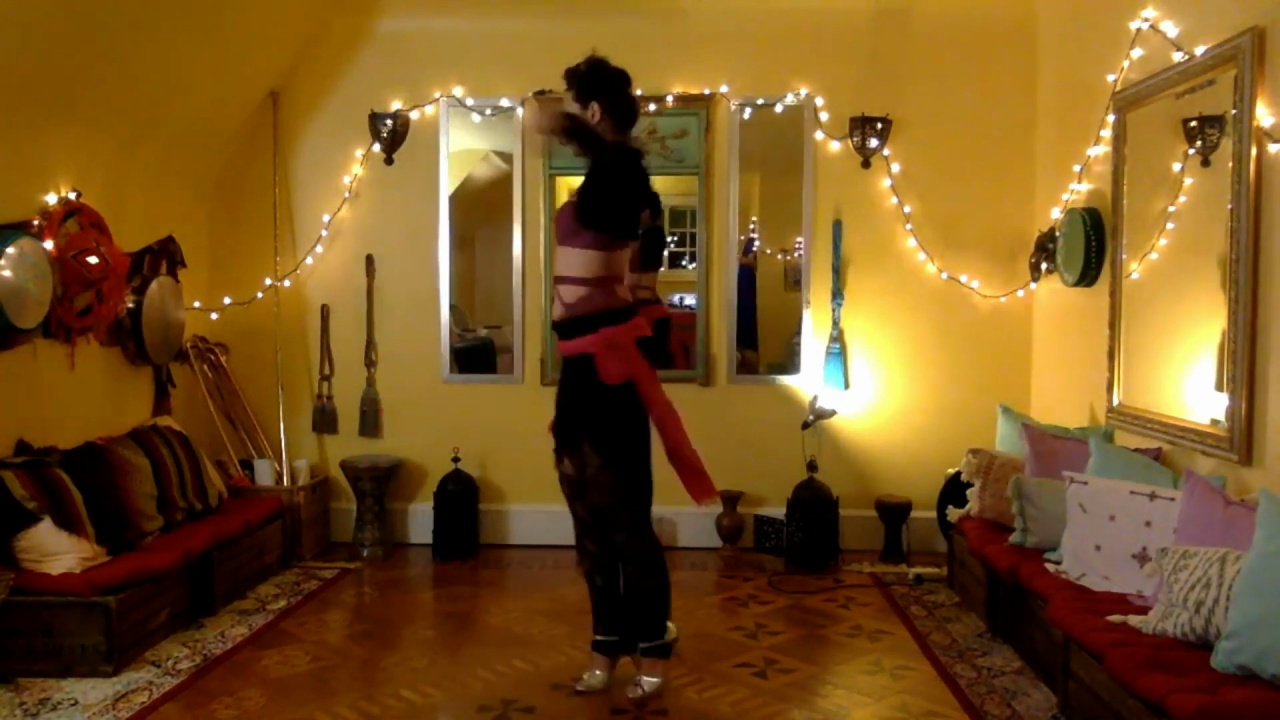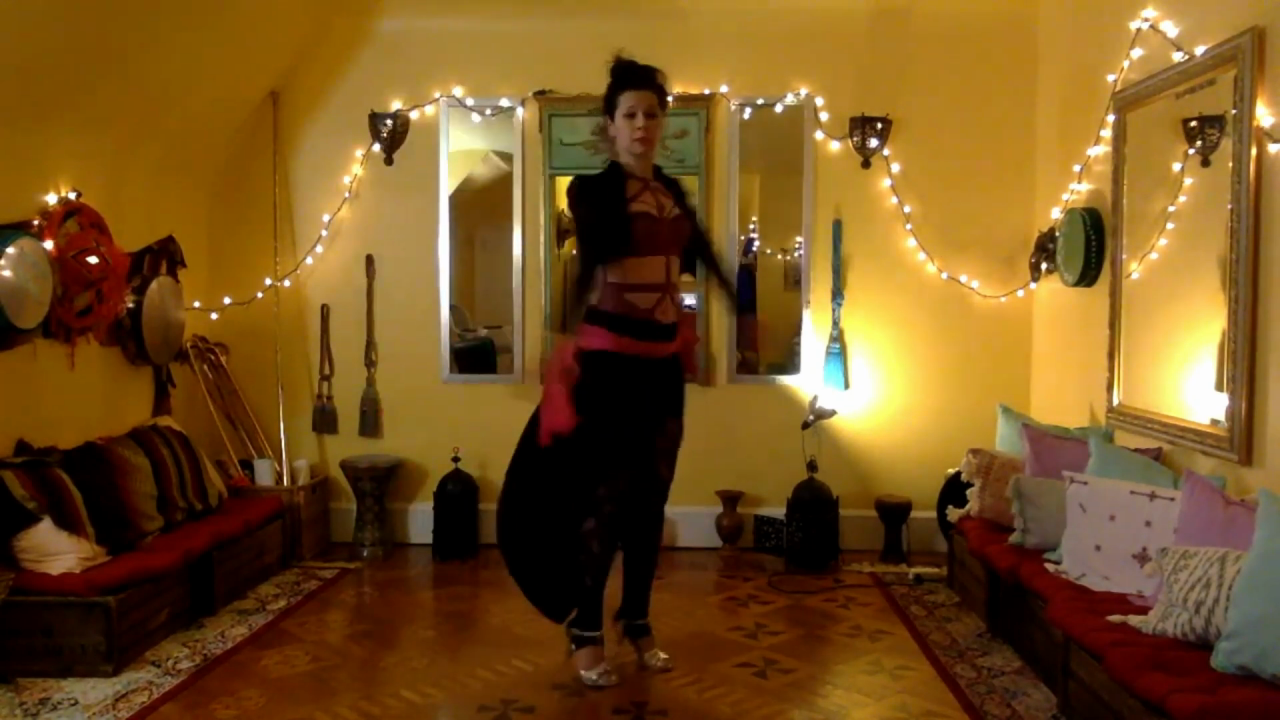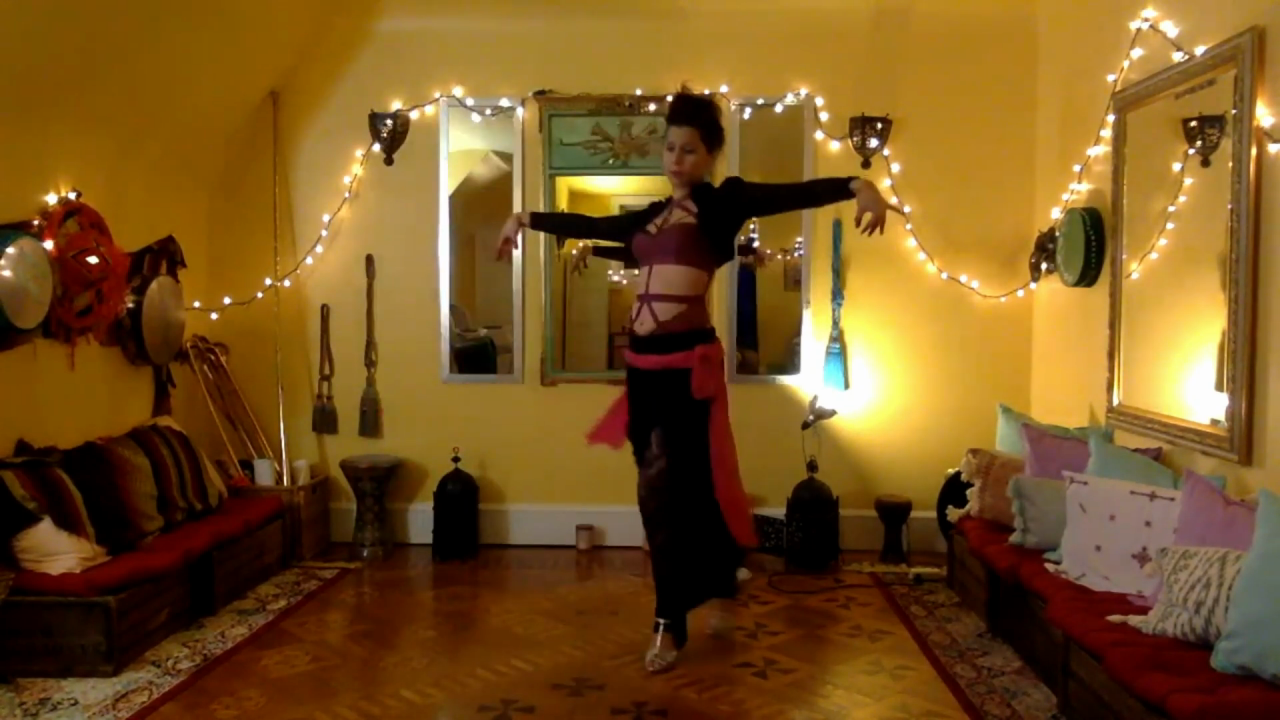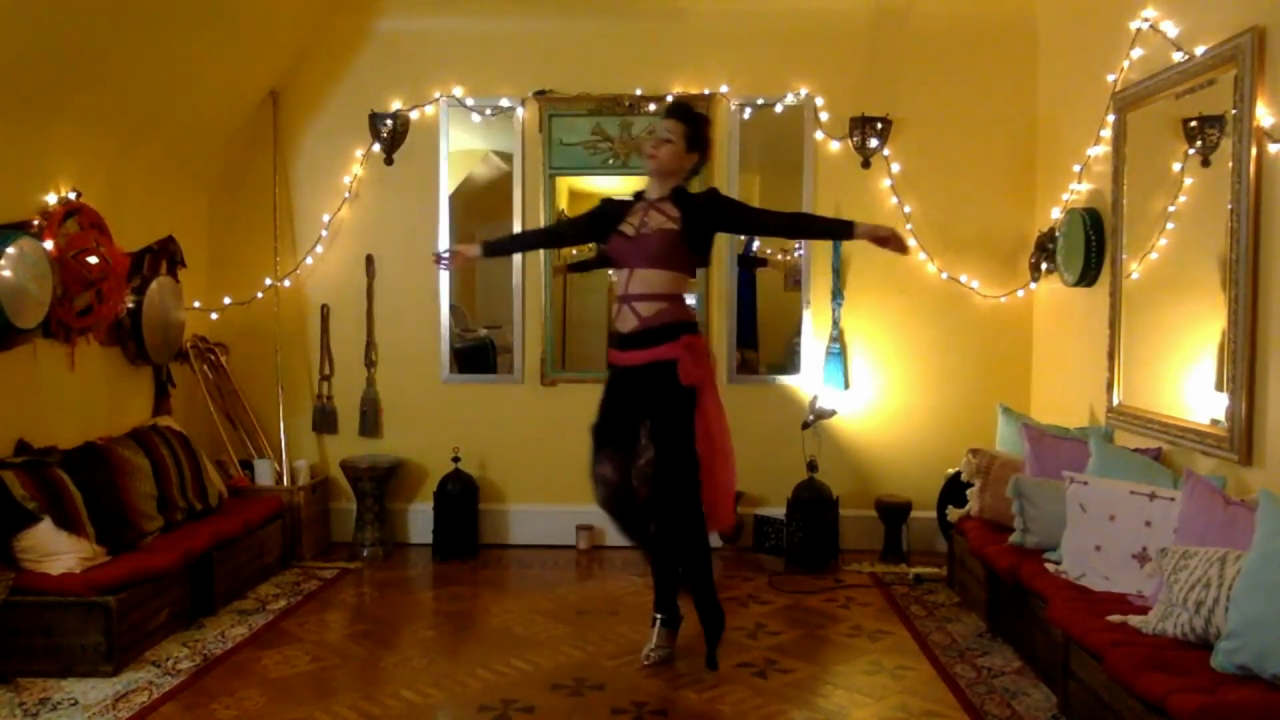
dt=0.7s
person 1, frame 1
left shoulder: (614, 170)
right shoulder: (617, 174)
left elbow: (592, 139)
left wrist: (557, 119)
left hip: (604, 350)
right hip: (584, 352)
left knee: (616, 499)
right knee: (587, 502)
left ankle: (650, 638)
right ankle: (609, 639)
person 1, frame 2
left shoulder: (673, 190)
right shoulder: (596, 190)
left elbow: (701, 254)
right elbow: (588, 260)
left wrist: (734, 304)
right wrist: (563, 338)
left hip: (662, 356)
right hip: (610, 353)
left knee: (650, 495)
right knee: (606, 495)
left ankle: (636, 622)
right ankle: (584, 633)
person 1, frame 3
left shoulder: (722, 201)
right shoulder: (653, 215)
left elbow: (797, 193)
right elbow: (595, 228)
left wrist: (858, 186)
right wrist: (527, 219)
left hip: (689, 363)
right hip: (645, 363)
left knee: (661, 491)
right knee: (673, 491)
left ankle: (669, 624)
right ankle: (720, 576)
person 1, frame 4
left shoulder: (700, 207)
right shoulder: (616, 212)
left elbow: (775, 223)
right elbow: (552, 234)
left wrist: (858, 229)
right wrist: (480, 250)
left hip: (670, 358)
right hip: (626, 363)
left knee: (657, 486)
right knee: (612, 483)
left ankle: (668, 616)
right ankle: (683, 576)
